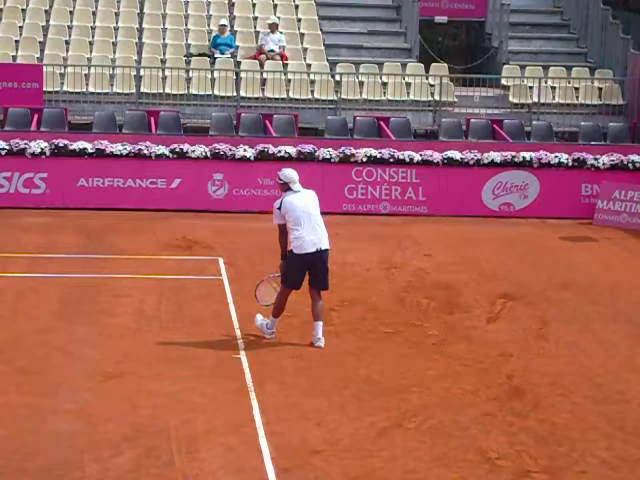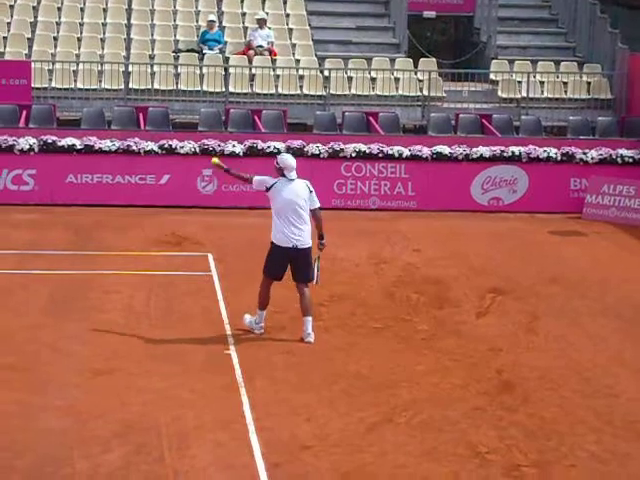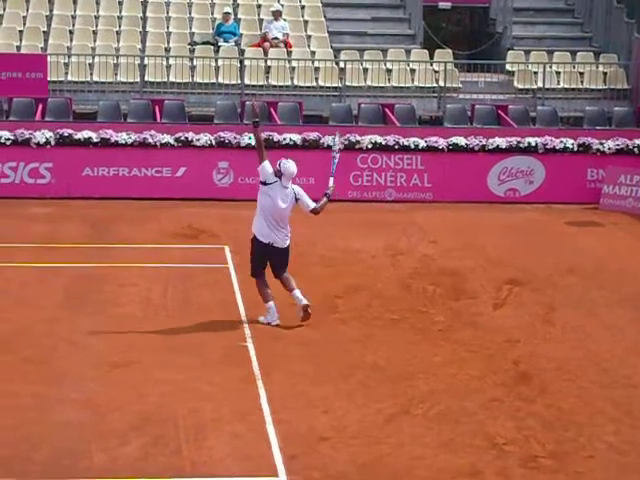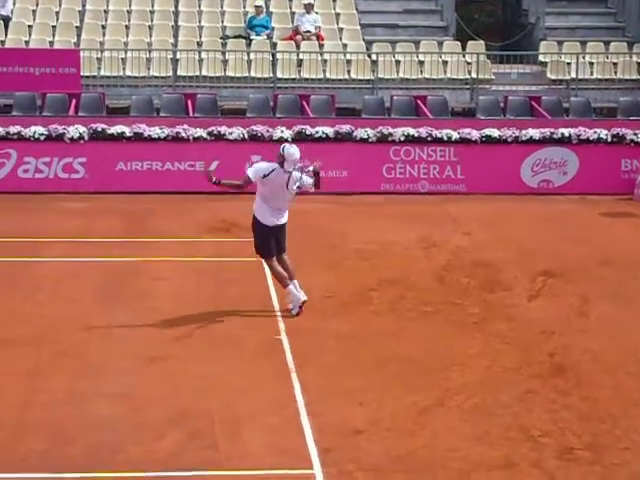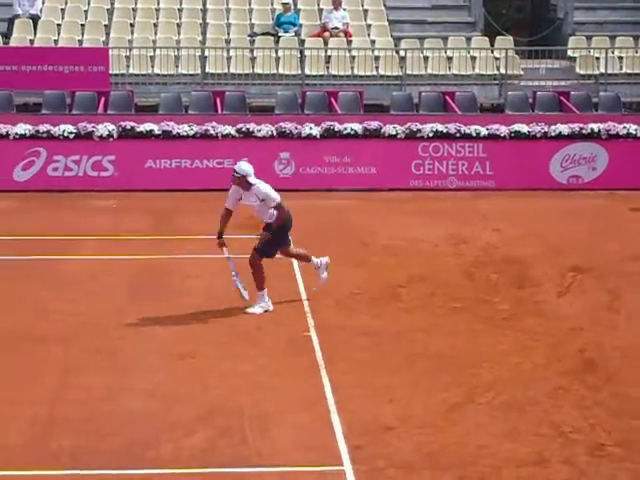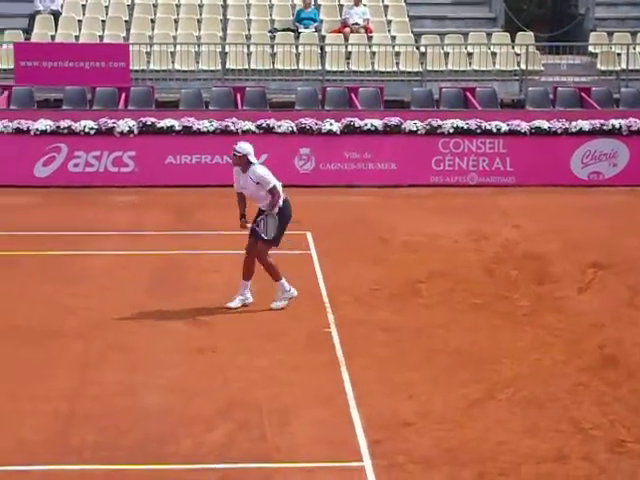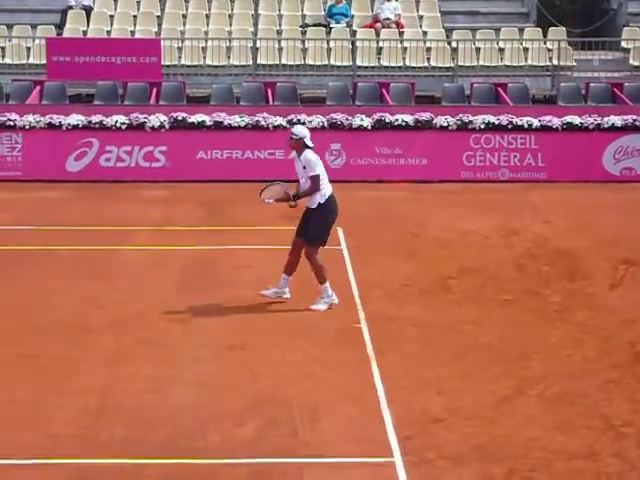
dt=0.4s
person 1, frame 1
left shoulder: (280, 204)
right shoulder: (312, 195)
left elbow: (283, 234)
left wrist: (283, 257)
left hip: (300, 251)
right hip: (322, 248)
left knee: (285, 289)
right knee: (316, 293)
left ankle: (270, 327)
right ankle: (318, 336)
person 1, frame 2
left shoulder: (272, 183)
right shoulder: (307, 186)
left elbow: (246, 178)
right elbow: (317, 215)
left wrist: (225, 169)
right wrist: (321, 238)
left hip: (282, 245)
right hip: (304, 244)
left knee: (265, 283)
right knee: (303, 287)
left ankle: (258, 324)
right ankle: (307, 332)
person 1, frame 3
left shoulder: (268, 180)
right shoulder: (296, 192)
left elbow: (260, 149)
right elbow: (316, 210)
left wrist: (255, 123)
right wrist: (327, 197)
left hip: (261, 240)
right hip: (282, 242)
left knee: (259, 277)
right knee: (283, 275)
left ankle: (272, 315)
right ankle: (302, 301)
person 1, frame 4
left shoulder: (266, 168)
right shoulder: (297, 177)
left elbow: (243, 185)
right elbow: (316, 186)
left wrist: (218, 182)
right wrist: (316, 174)
left hip: (263, 221)
right hip: (281, 221)
left knee: (271, 261)
right knee: (281, 256)
left ankle: (297, 296)
right ankle: (296, 292)
person 1, frame 5
left shoulder: (261, 189)
right shoulder: (235, 190)
left elbow: (283, 210)
right elbow: (227, 211)
left wrist: (270, 233)
right wrist: (220, 234)
left hip: (280, 222)
right hip: (272, 223)
left knee: (255, 259)
right knee: (287, 252)
left ankle: (263, 301)
right ankle: (320, 264)
person 1, frame 6
left shoulder: (260, 172)
right shoulder: (237, 171)
left elbow: (276, 195)
right elbow: (241, 196)
left wrist: (265, 214)
right wrist: (242, 217)
left hip: (280, 210)
right hip: (264, 211)
left knee: (260, 252)
right knee: (250, 250)
left ankle: (286, 291)
right ankle: (244, 294)
person 1, frame 7
left shoulder: (309, 158)
right shoulder: (298, 157)
left elbow: (315, 187)
left wrist: (293, 197)
right wrist: (292, 197)
left hip: (325, 206)
right hip: (314, 206)
left knee: (310, 253)
right knee: (296, 246)
left ankle: (329, 296)
right ankle: (282, 288)
